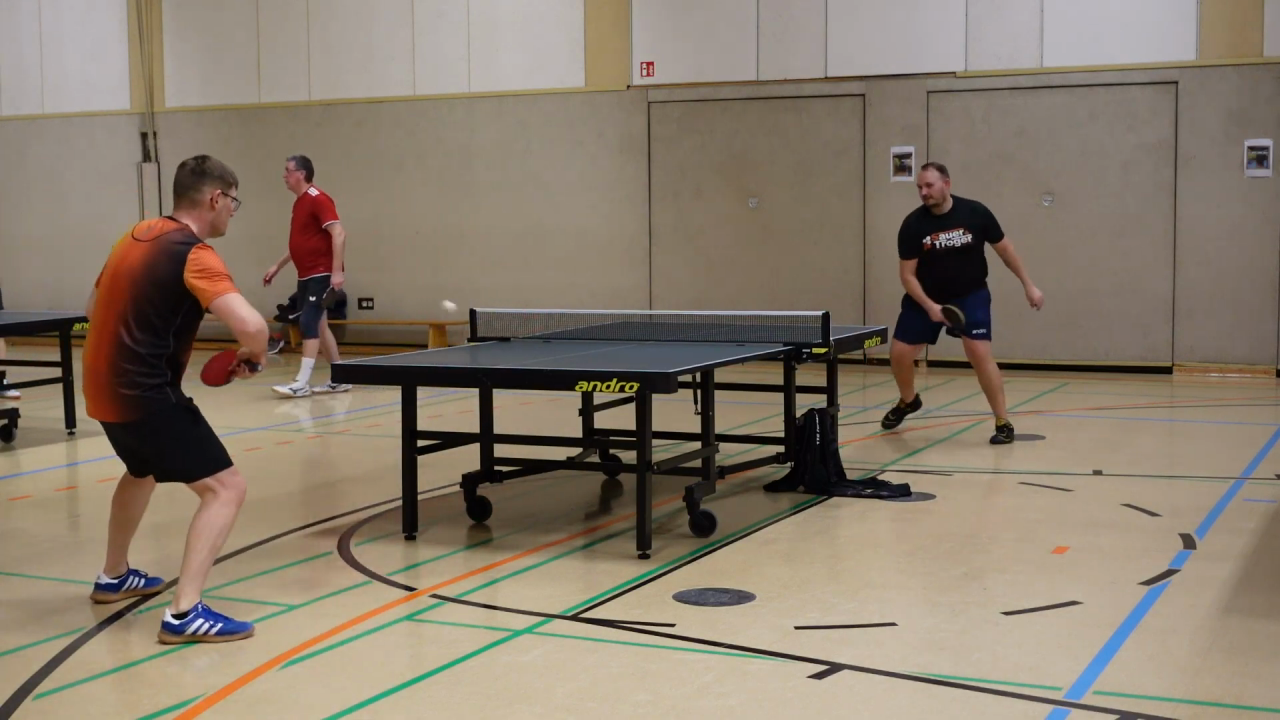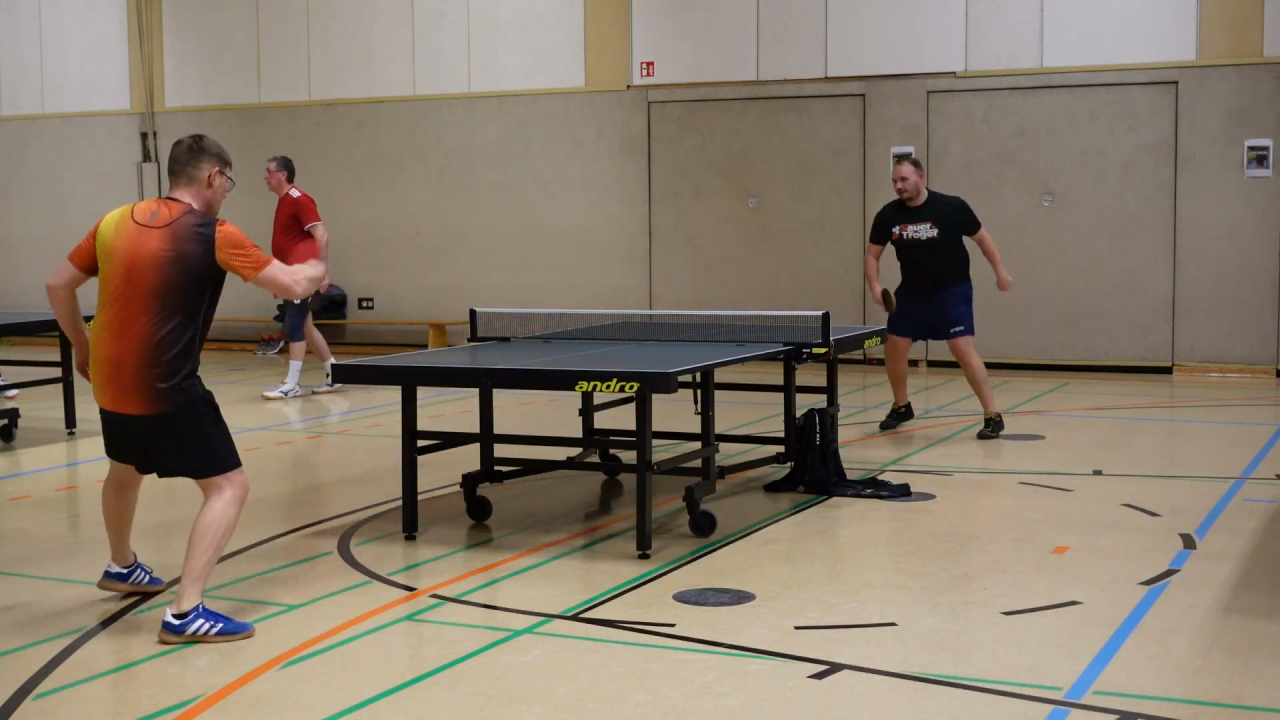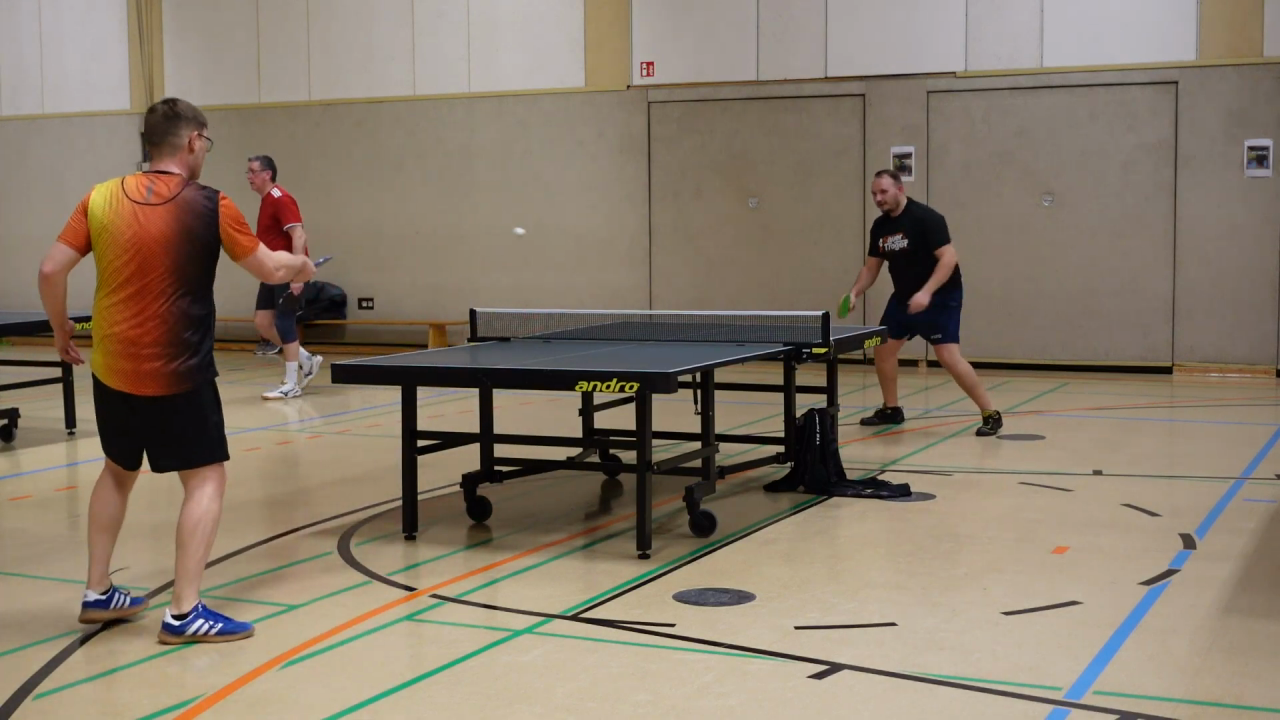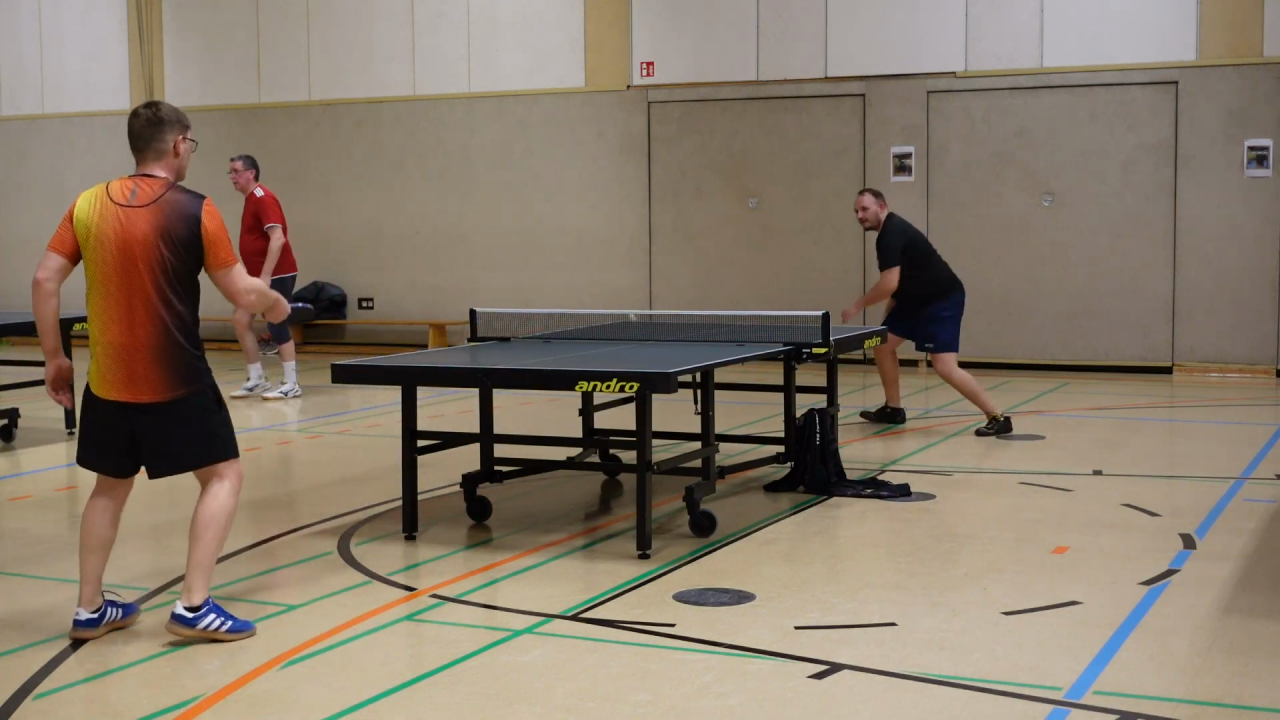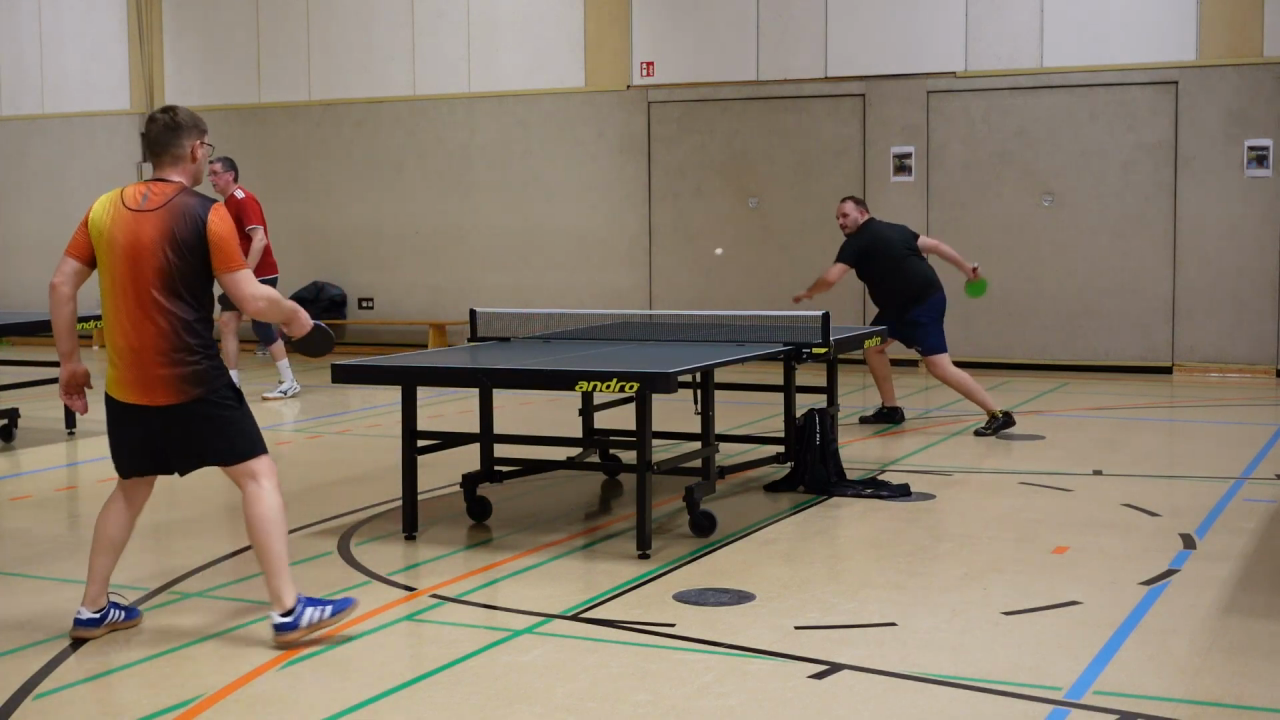
dt=0.2s
person 1, frame 1
left shoulder: (134, 237)
right shoulder: (193, 255)
left elbow: (99, 311)
right elbow: (250, 326)
right wrist: (253, 353)
left hip: (106, 393)
right hip: (146, 399)
left knee: (141, 473)
right knee: (225, 489)
left ankle: (114, 575)
right ankle: (184, 613)
person 1, frame 2
left shoulder: (115, 220)
right shoulder: (212, 234)
left elbow: (56, 285)
right elbow: (288, 284)
left wrist: (76, 339)
right wrist: (315, 272)
left hip: (110, 386)
right hip: (166, 392)
left knee: (124, 468)
right knee: (228, 487)
left ankle: (120, 566)
right ankle: (184, 612)
person 1, frame 3
left shoulder: (101, 197)
right shoulder: (210, 205)
left elbow: (51, 271)
right elbow: (270, 268)
left wrist: (63, 333)
right wrist: (303, 265)
left hip: (113, 372)
right hip: (178, 375)
left knee: (117, 474)
right knee: (207, 483)
left ankle: (98, 593)
right ankle: (184, 613)
person 1, frame 4
left shoulder: (89, 204)
right shoulder: (193, 209)
left elbow: (44, 281)
right elbow: (243, 294)
left wrist: (55, 358)
right wrist: (278, 304)
left hip: (108, 382)
right hip: (176, 380)
left knee: (110, 489)
right knee: (223, 478)
left ankle: (89, 608)
right ankle: (193, 605)
person 1, frame 5
left shoulder: (106, 208)
right shoulder: (205, 213)
left elbow: (61, 286)
right elbow: (252, 299)
left wrist: (70, 363)
right wrist: (295, 315)
left hip: (128, 385)
right hip: (193, 383)
left knee: (131, 489)
right knee: (260, 477)
left ankle: (93, 609)
right ankle: (289, 608)
person 2, frame 1
left shoulder: (975, 212)
right shoulder: (913, 224)
left elbow: (1004, 248)
right elbow: (907, 274)
left wrist: (1028, 285)
right wrist: (928, 306)
left hip: (970, 295)
right hip: (926, 300)
left knee: (980, 353)
right knee: (899, 352)
left ankle: (1003, 423)
right ankle: (907, 400)
person 2, frame 2
left shoulder: (951, 207)
right shoulder: (888, 214)
left elbow: (983, 237)
right elbow: (872, 254)
left wrist: (1000, 271)
right wrist: (874, 285)
left hip: (952, 289)
right hip: (912, 291)
left knee: (963, 349)
right knee: (895, 347)
left ankle: (993, 417)
right ankle: (901, 406)
person 2, frame 3
left shoulder: (924, 218)
right shoulder: (879, 227)
left elbow: (950, 258)
right elbow: (871, 267)
left wrist: (927, 292)
right wrist: (854, 293)
left hip: (940, 295)
right hip: (905, 296)
left knee: (949, 358)
right knee: (883, 349)
left ankle: (990, 413)
right ankle: (891, 409)
person 2, frame 4
left shoulder: (891, 235)
right shoulder: (892, 231)
left elbow: (889, 285)
left wrist: (858, 307)
right wrist: (892, 310)
left hip: (942, 301)
right hip: (917, 302)
left knee: (945, 367)
right knee: (883, 345)
left ankle: (998, 417)
right ankle: (893, 408)
person 2, frame 5
left shoulder: (858, 239)
right shoulder: (890, 230)
left elbow: (830, 279)
right elbow: (934, 245)
left wrist: (807, 293)
right wrist: (966, 268)
left hip: (923, 303)
left knee: (940, 368)
right knee: (872, 346)
left ankle: (998, 414)
right ankle: (891, 409)
person 3, frame 1
left shoulder: (318, 199)
right shoulder: (299, 202)
left elbow: (338, 234)
left wrist: (337, 271)
right wrist: (277, 266)
left hip: (321, 274)
right hip: (306, 275)
left knee: (307, 323)
right knee: (318, 325)
left ankle: (301, 383)
right ankle: (339, 379)
person 3, frame 2
left shoulder: (300, 200)
right shoulder: (283, 202)
left elbow: (321, 236)
left knee: (293, 325)
right knee: (304, 326)
left ankle: (292, 384)
right ankle: (332, 373)
person 3, frame 3
left shoulder: (281, 200)
right shoulder: (266, 200)
left elbow: (299, 238)
left knee: (284, 324)
right knee: (262, 323)
left ankle: (291, 384)
right ankle: (307, 360)
person 3, frame 4
left shoulder: (264, 199)
right shoulder: (251, 199)
left elbow: (278, 239)
left wrist: (266, 276)
left hip: (277, 274)
right hip: (256, 275)
left knee: (277, 326)
right knee: (240, 321)
left ankle: (291, 384)
right ankle: (256, 378)
person 3, frame 5
left shoulder: (243, 201)
right shoulder: (229, 202)
left elbow: (260, 240)
left hip: (258, 276)
left knee: (263, 328)
right knee: (227, 326)
left ankle: (288, 382)
